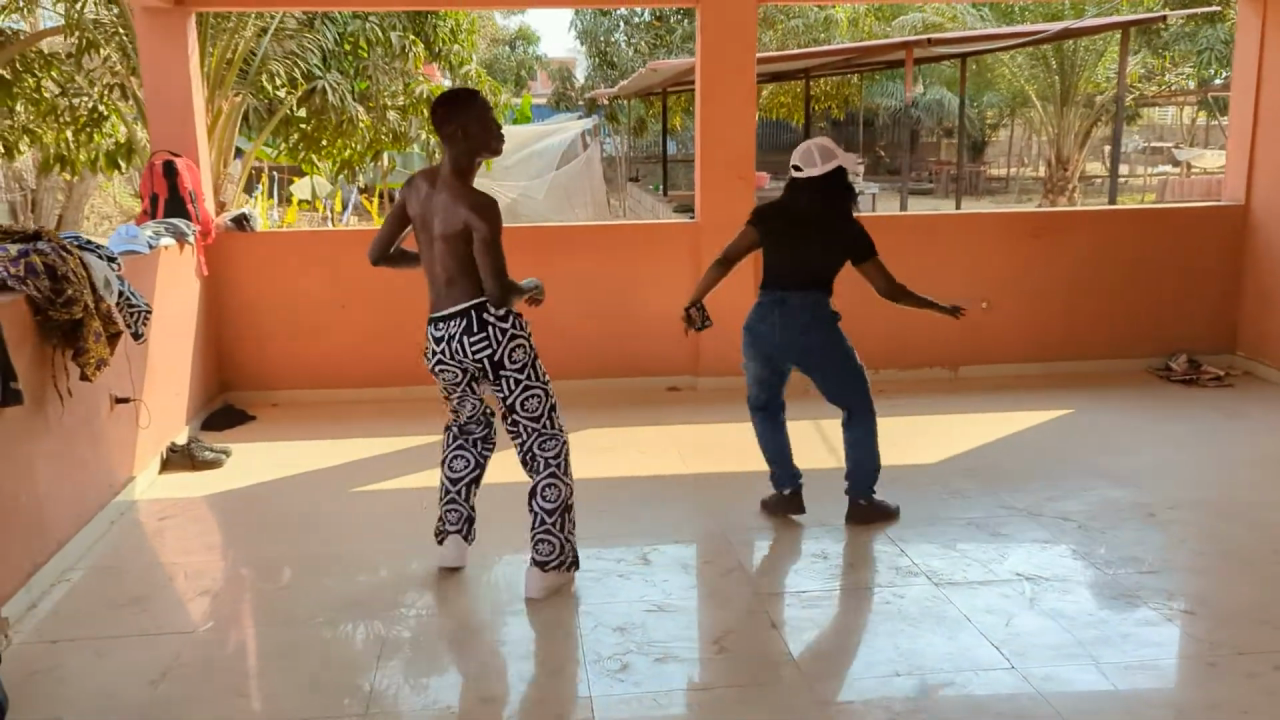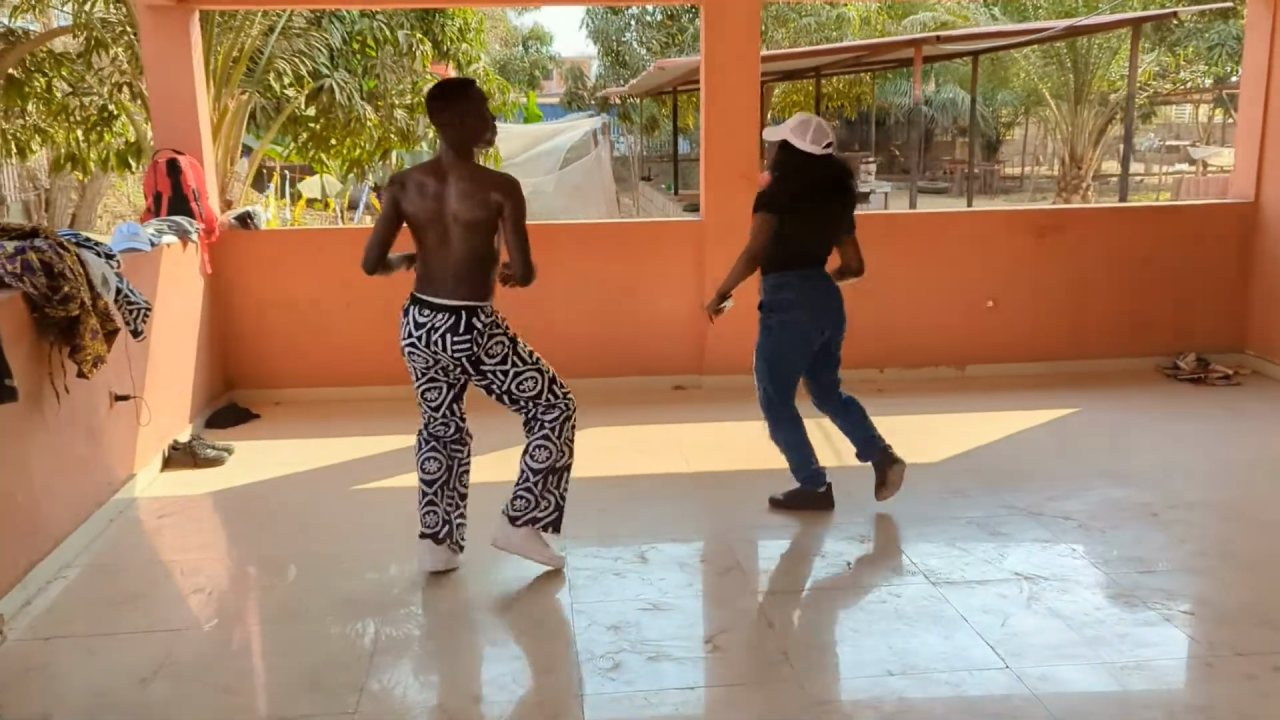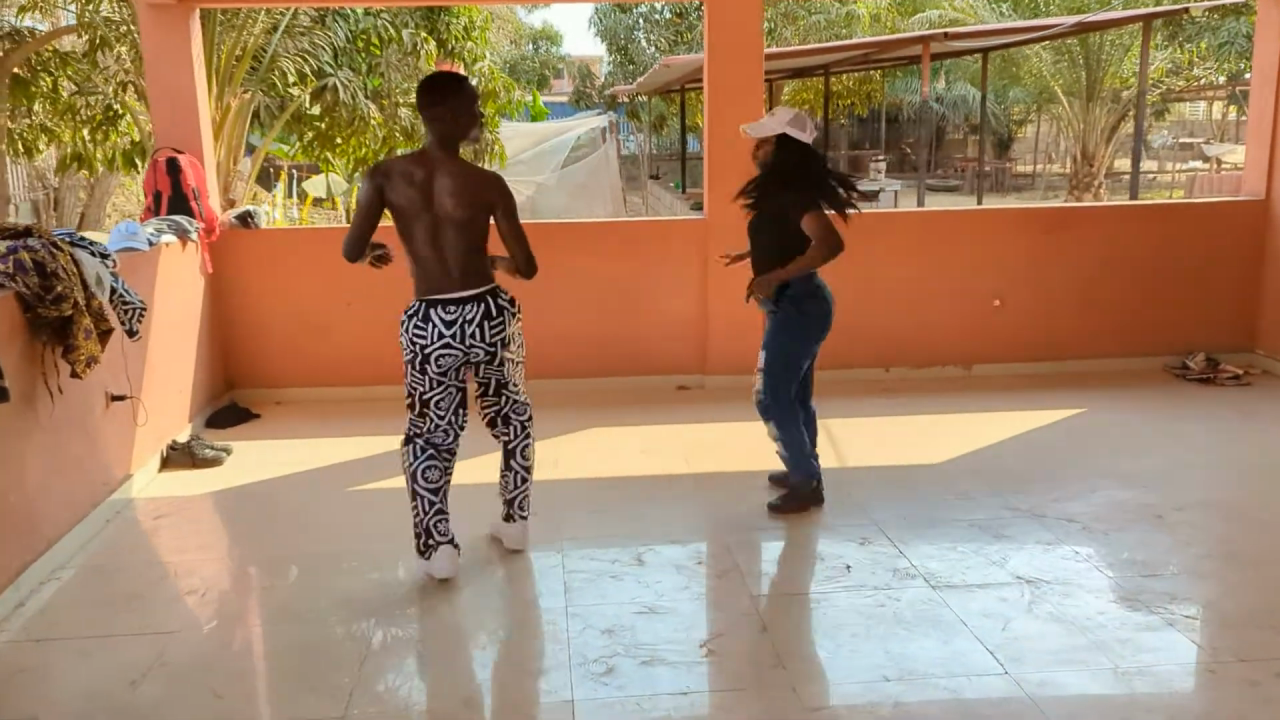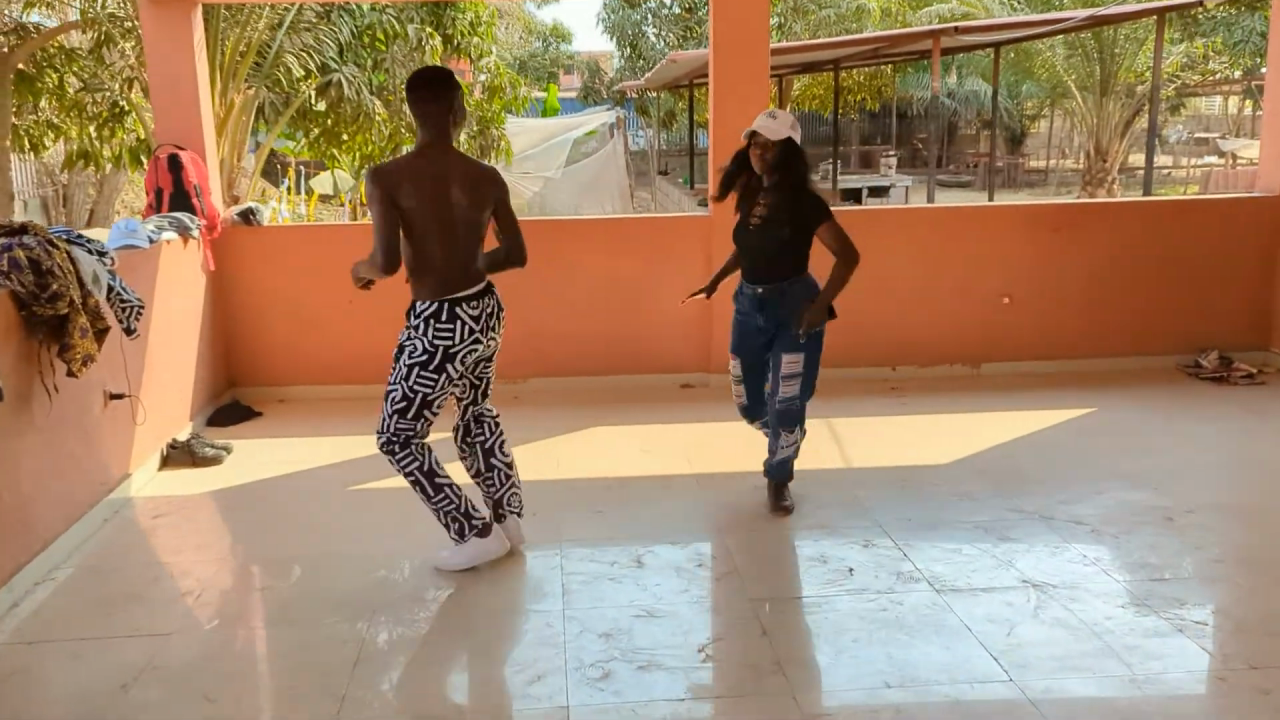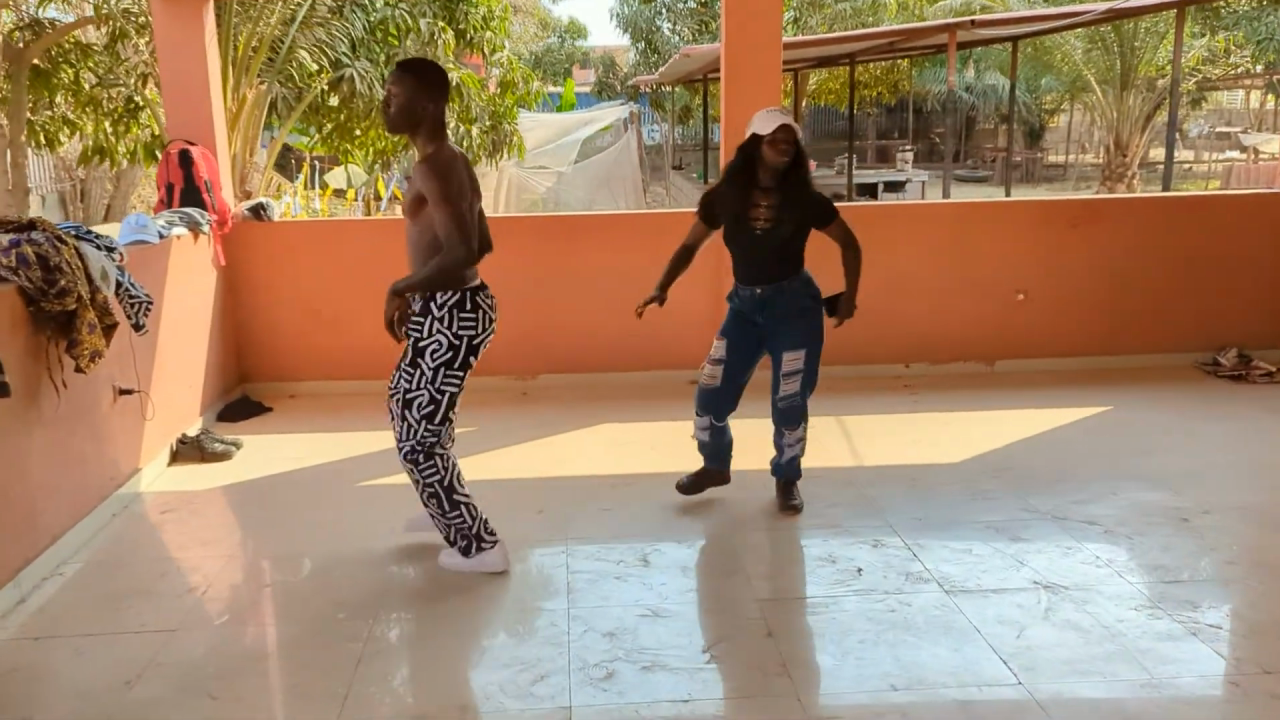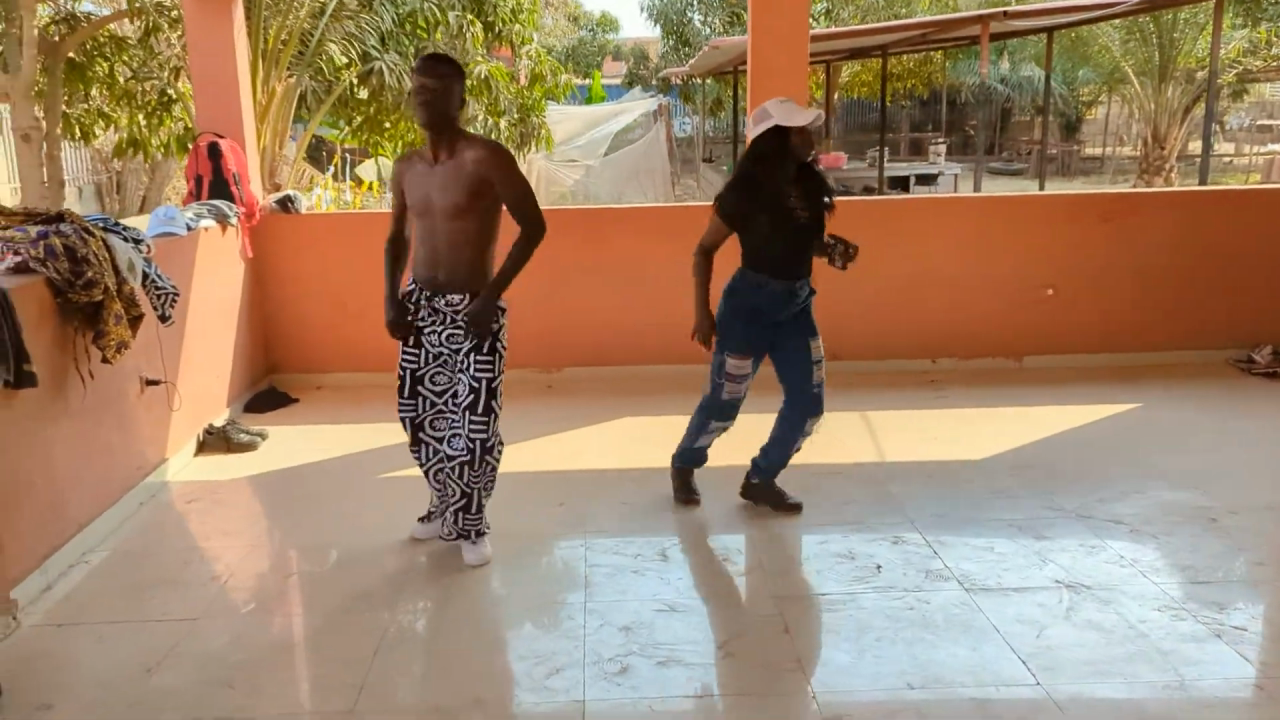
dt=0.2s
person 1, frame 1
left shoulder: (414, 187)
right shoulder: (478, 206)
left elbow: (378, 255)
right elbow: (500, 293)
right wrist: (531, 288)
left hip: (441, 336)
right hip: (490, 330)
left knee: (469, 430)
right knee: (544, 440)
left ankle: (454, 536)
right ankle: (548, 566)
person 1, frame 2
left shoulder: (403, 185)
right shoulder: (501, 188)
left elbow: (371, 263)
right elbow: (525, 275)
right wrist: (506, 270)
left hip: (420, 325)
right hip: (476, 329)
left knee: (441, 430)
right knee: (554, 411)
left ankle: (438, 541)
right ankle: (523, 524)
person 1, frame 3
left shoulder: (384, 176)
right shoulder: (487, 184)
left elbow: (352, 252)
right elbow: (527, 267)
left wrist: (377, 248)
left hip: (430, 322)
right hip: (490, 313)
left knee: (431, 438)
right knee: (509, 414)
left ankle: (439, 547)
right ankle: (514, 521)
person 1, frame 4
left shoulder: (389, 177)
right shoulder: (489, 177)
left elbow: (385, 261)
right elbow: (515, 256)
left wrist: (363, 268)
left hip: (436, 322)
right hip: (484, 309)
left knee: (399, 437)
right knee: (476, 413)
left ankle: (476, 535)
right ankle: (508, 519)
person 1, frame 5
left shoulder: (433, 167)
right shoulder: (447, 164)
left elbow: (466, 249)
right elbow: (472, 243)
left wrist: (404, 289)
right wrist: (409, 290)
left hip: (452, 314)
right hip: (437, 310)
left knee: (422, 433)
right knee: (411, 409)
left ankle: (479, 547)
right ankle: (449, 515)
person 1, frame 6
left shoulder: (487, 157)
right shoulder: (406, 167)
left elbow: (534, 226)
left wrist: (491, 292)
right wrist: (391, 296)
left hip: (474, 311)
right hip: (420, 303)
left knee: (469, 427)
right knee: (417, 418)
left ankle: (472, 527)
right ankle: (448, 513)
person 2, frame 1
left shoulder: (774, 215)
right shoulder: (848, 229)
left elbow: (725, 261)
right elbow: (889, 290)
left wrist: (694, 302)
right wrist: (939, 306)
left hip: (765, 324)
right hip: (815, 325)
left knee: (764, 407)
right knee: (858, 408)
left ankle: (786, 489)
right ankle: (860, 500)
person 2, frame 2
left shoulder: (775, 198)
right shoulder: (833, 201)
left elbow: (755, 252)
right elbow: (855, 267)
left wrist: (720, 294)
left hip: (788, 308)
right hip: (826, 301)
left knee: (777, 402)
right knee: (827, 392)
left ankle: (814, 487)
right ankle: (881, 455)
person 2, frame 3
left shoulder: (797, 192)
right shoulder: (776, 191)
left elbow: (828, 243)
left wrist: (775, 277)
right wrist: (750, 255)
left hip: (798, 307)
right hip: (788, 307)
left knee: (770, 397)
right knee: (793, 393)
left ankle: (806, 482)
right ankle: (802, 473)
person 2, frame 4
left shoulder: (803, 201)
right shoulder: (748, 196)
left elbow: (848, 254)
left wrist: (822, 301)
right wrist: (715, 280)
left hip: (796, 308)
right hip: (750, 306)
left knee: (787, 404)
right knee: (747, 400)
left ankle: (779, 478)
right ankle: (781, 439)
person 2, frame 5
left shoulder: (806, 198)
right shoulder: (727, 197)
left elbow: (849, 242)
right elbow: (689, 246)
left wrist: (849, 292)
right wrist: (661, 288)
left hip: (796, 307)
right hip: (745, 306)
left knee: (790, 404)
right knee: (712, 394)
left ankle: (788, 478)
right ankle: (715, 465)
person 2, frame 6
left shoulder: (811, 186)
right shoulder: (745, 190)
right elbow: (704, 250)
left wrist: (837, 250)
right wrist: (702, 309)
left hip: (795, 306)
right hip: (749, 306)
left knee: (807, 403)
right knee: (724, 401)
left ankle: (760, 480)
right ankle: (685, 465)
